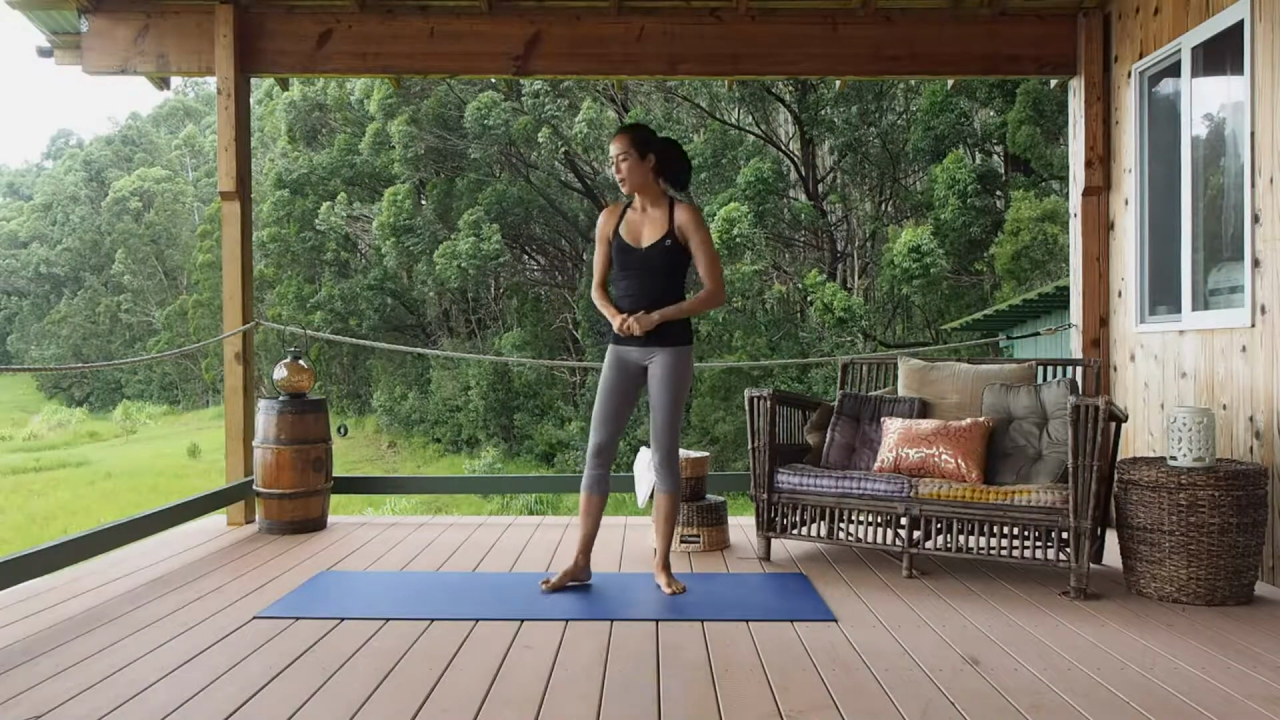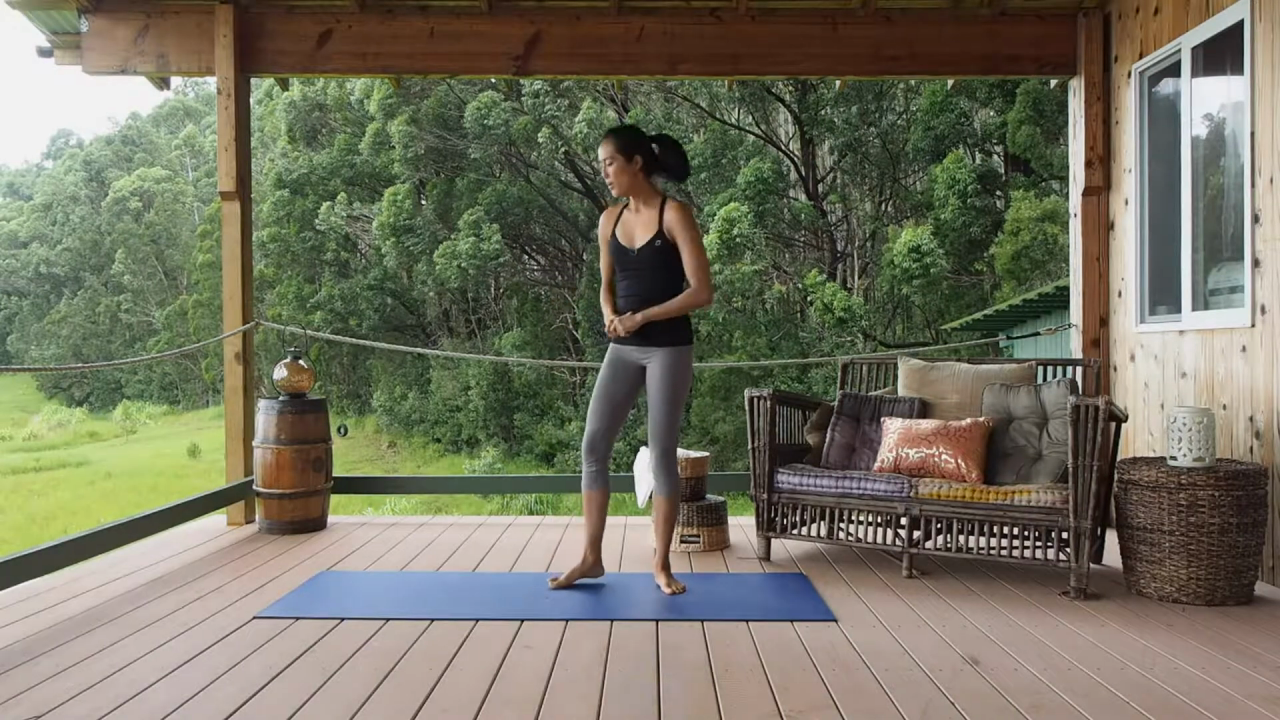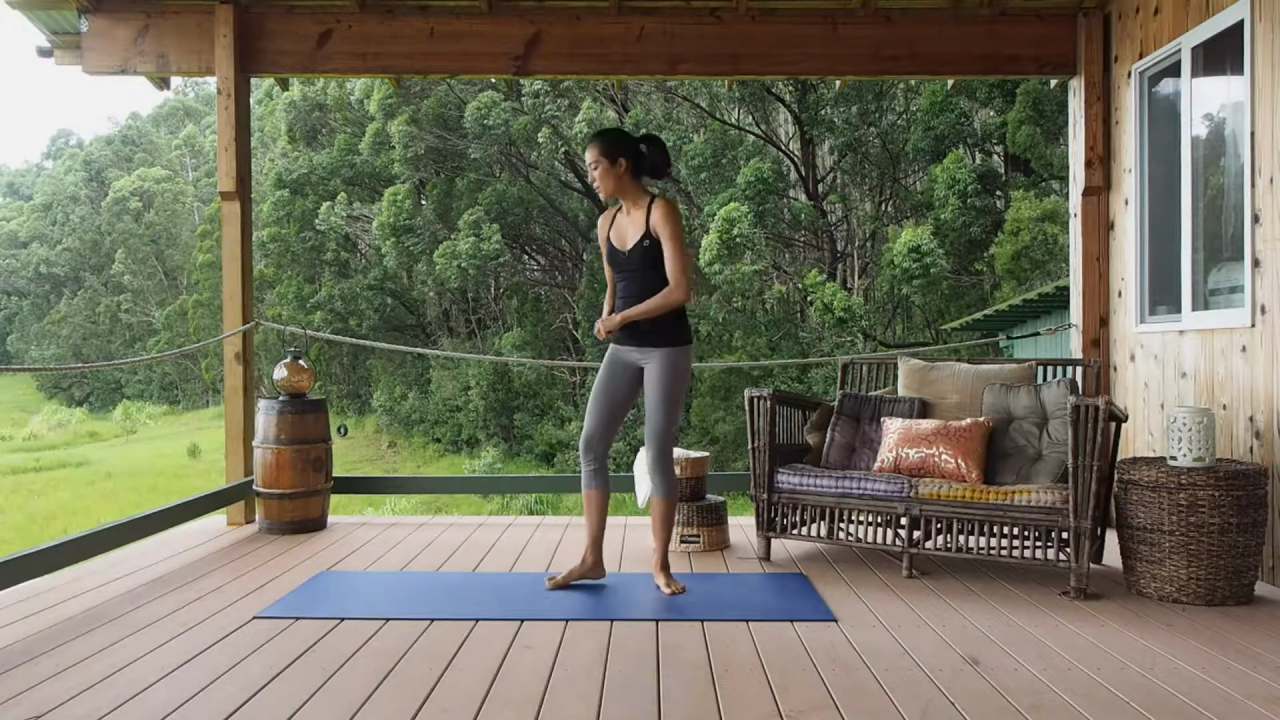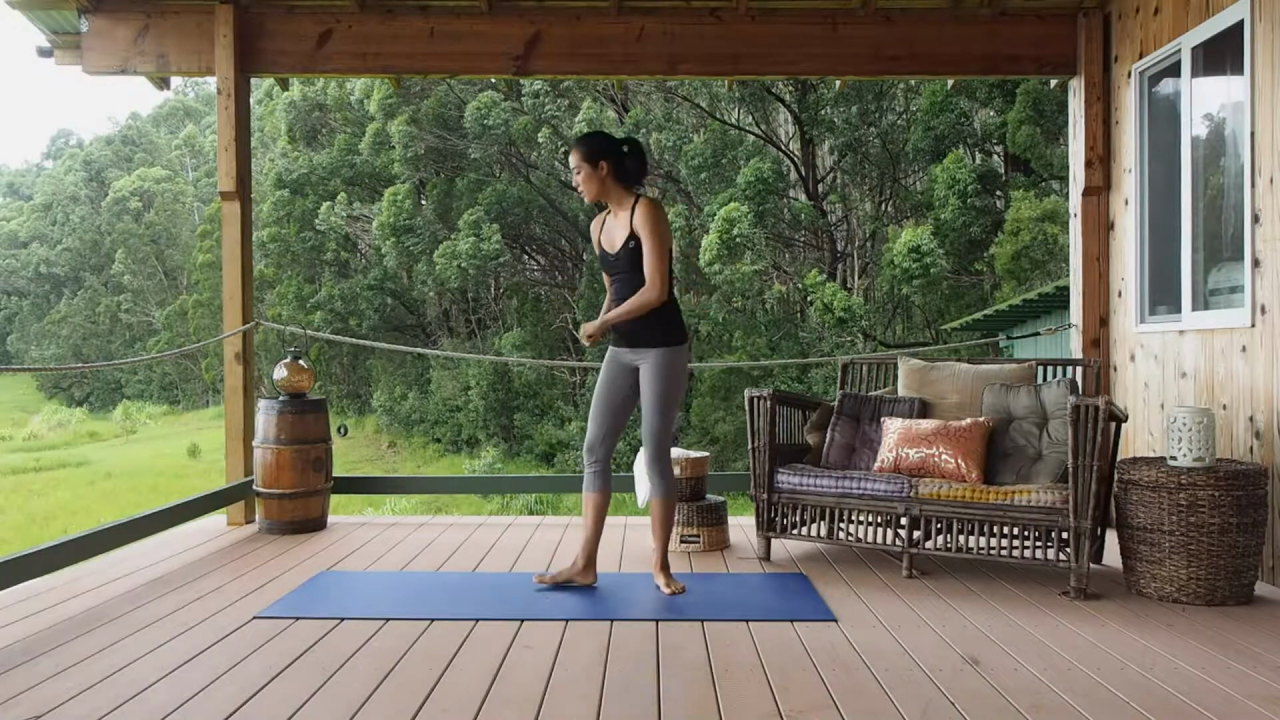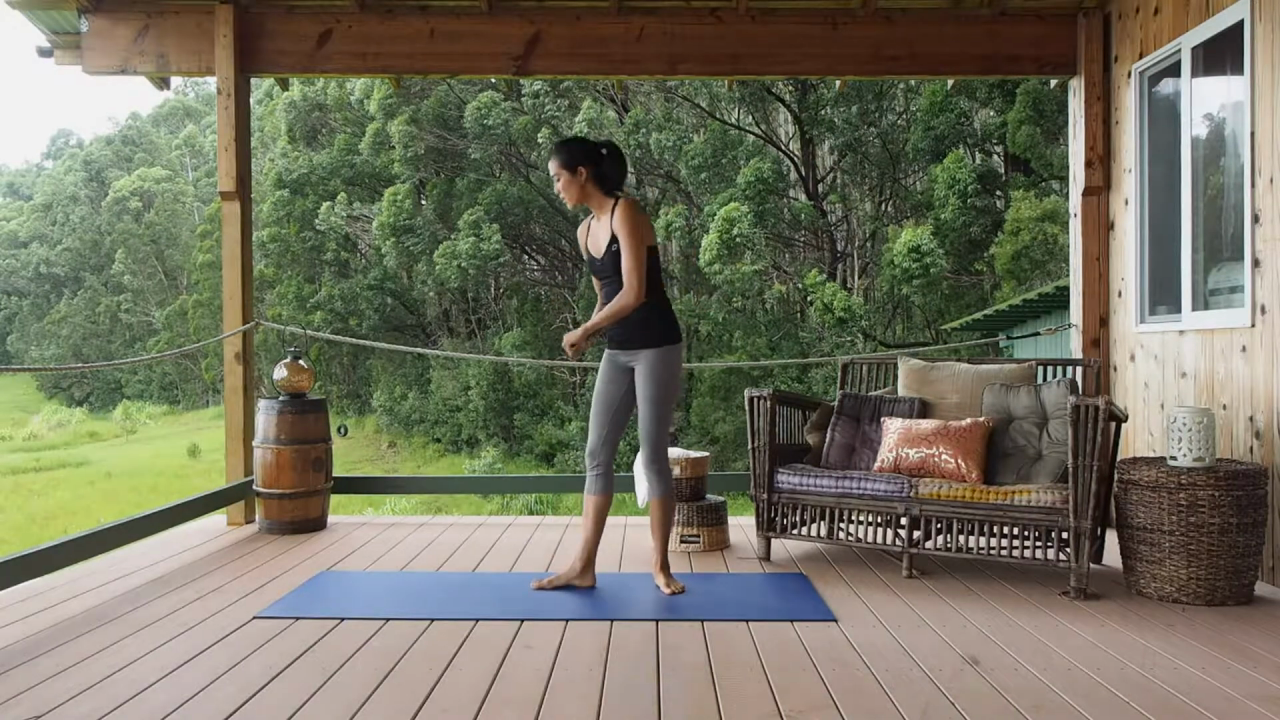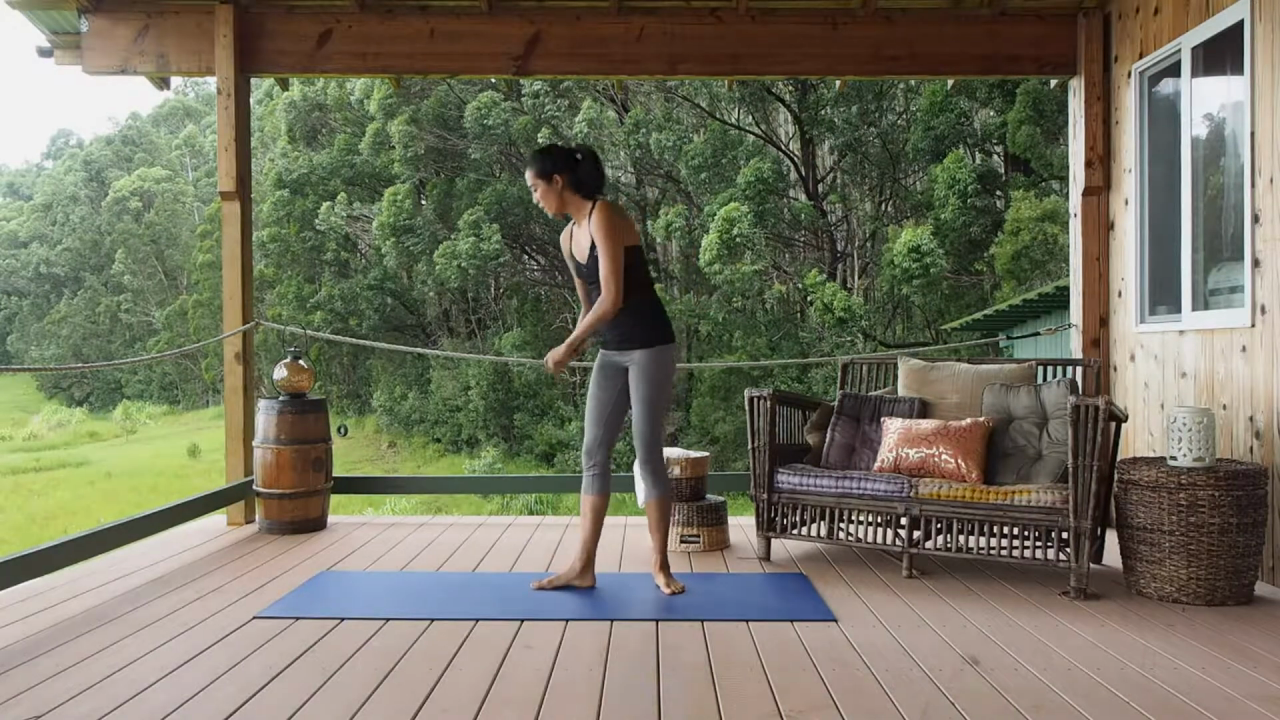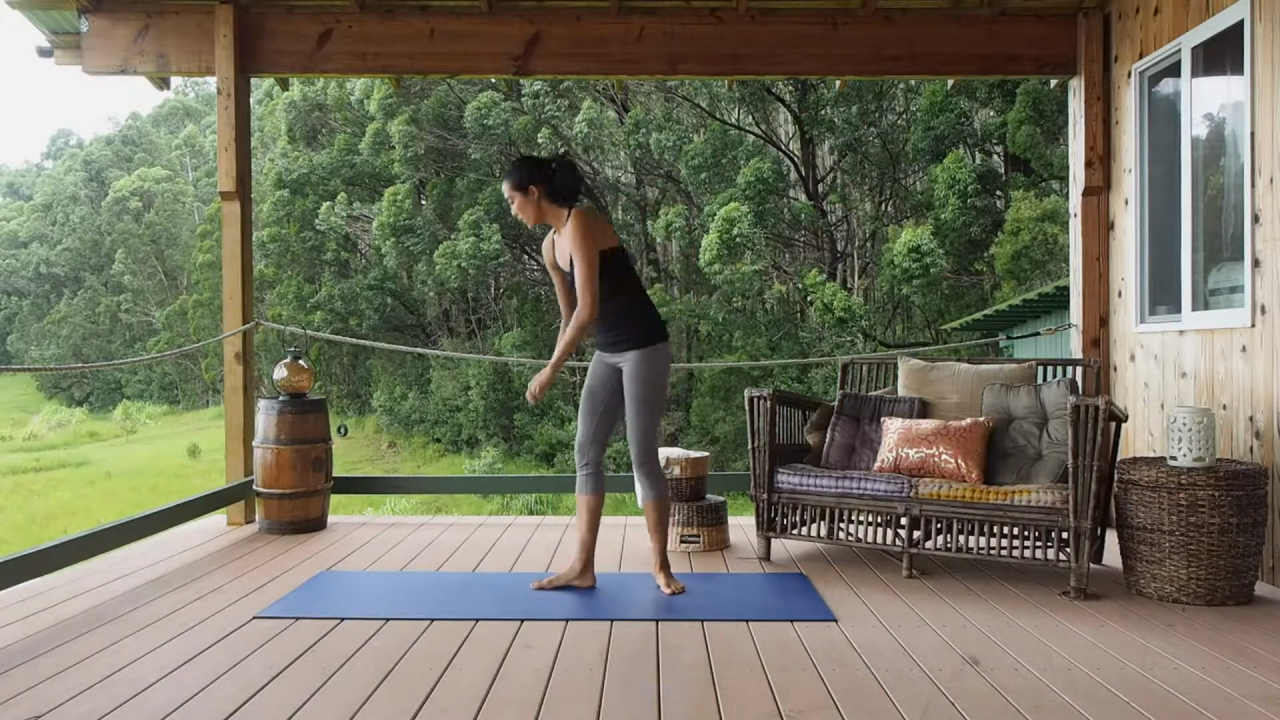
dt=0.1s
person 1, frame 1
left shoulder: (684, 216)
right shoulder: (610, 219)
left elbow: (715, 292)
right elbow: (598, 287)
left wrist: (657, 316)
right wrist: (616, 317)
left hip: (670, 348)
right hip: (623, 349)
left knee: (664, 454)
right knee: (599, 449)
left ankle: (662, 564)
right ankle: (580, 560)
person 1, frame 2
left shoulder: (675, 214)
right shoulder: (609, 220)
left elbow: (702, 292)
left wrist: (640, 318)
right wrist: (614, 320)
left hip: (669, 349)
right hip: (624, 348)
left knee: (661, 455)
right knee: (593, 445)
left ankle: (662, 565)
right ankle: (591, 558)
person 1, frame 3
left shoulder: (662, 212)
right shoulder: (606, 222)
left elbow: (681, 290)
left wrist: (622, 317)
right wrist: (607, 319)
left hip: (667, 348)
right hip: (623, 349)
left knee: (658, 455)
right knee: (591, 445)
left ankle: (660, 565)
right ankle: (592, 559)
person 1, frame 4
left shoulder: (646, 212)
right shoulder: (599, 223)
left elbow: (657, 290)
left wrist: (601, 322)
right wrist: (601, 326)
left hip: (663, 348)
right hip: (622, 351)
left knee: (656, 455)
right knee: (595, 451)
left ankle: (660, 565)
right ankle: (585, 564)
person 1, frame 5
left shoulder: (627, 214)
right shoulder: (585, 230)
left elbow: (637, 293)
left wrist: (583, 330)
right wrist: (588, 332)
left hip: (657, 348)
right hip: (618, 352)
left knee: (653, 456)
right knee: (597, 454)
left ankle: (660, 566)
right ankle: (583, 567)
person 1, frame 6
left shoulder: (605, 217)
right shoulder: (568, 235)
left elbow: (612, 298)
left wrist: (566, 347)
right wrist: (575, 346)
left hip: (651, 347)
right hip: (613, 351)
left knee: (648, 456)
right knee: (594, 452)
left ankle: (661, 565)
right ankle: (583, 567)
person 1, frame 7
left shoulder: (583, 223)
right shoulder: (550, 245)
left elbow: (589, 307)
right elbow: (569, 312)
left wrist: (551, 369)
right wrist: (555, 365)
left hip: (643, 346)
right hip: (608, 352)
left knee: (643, 457)
right knee: (586, 452)
left ankle: (661, 564)
right ankle: (582, 567)
